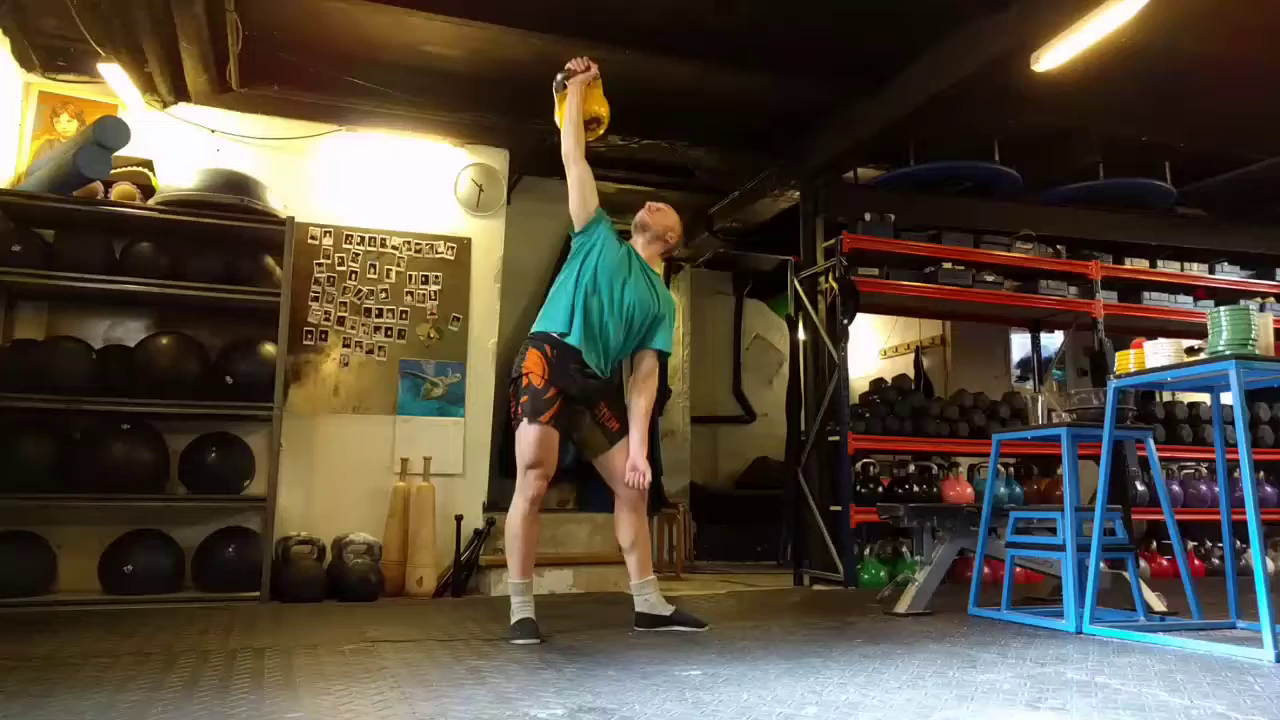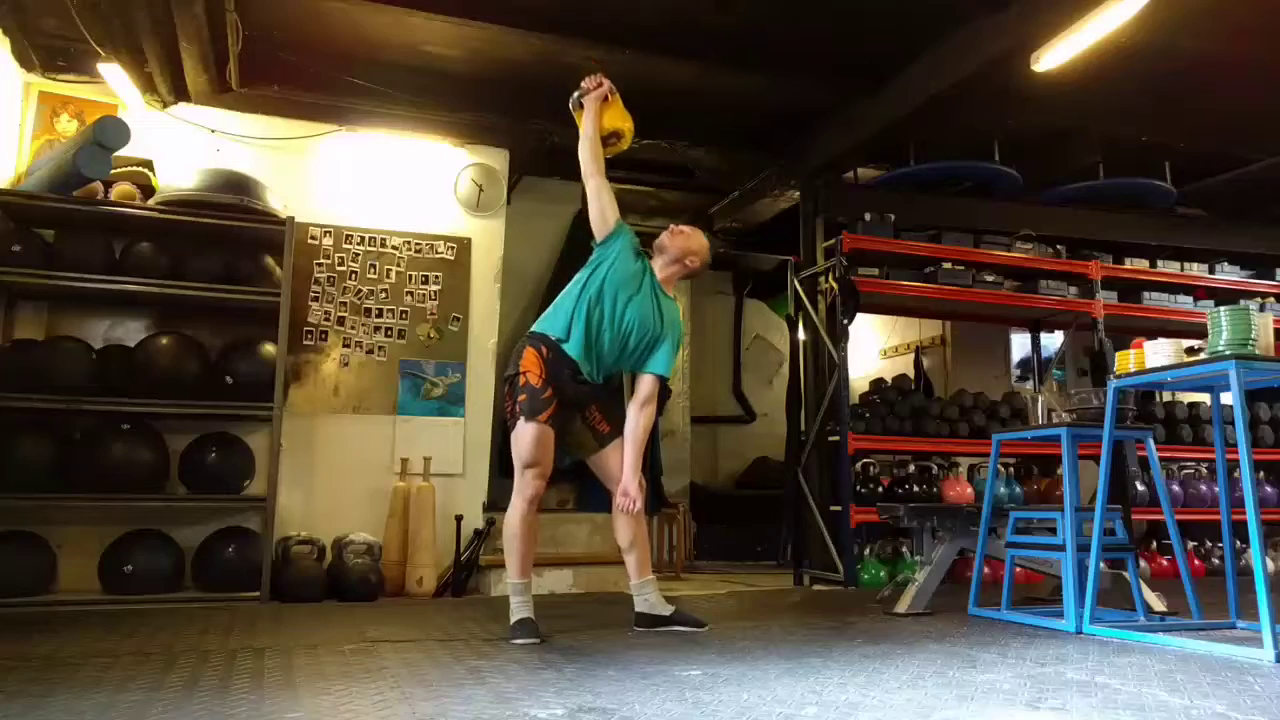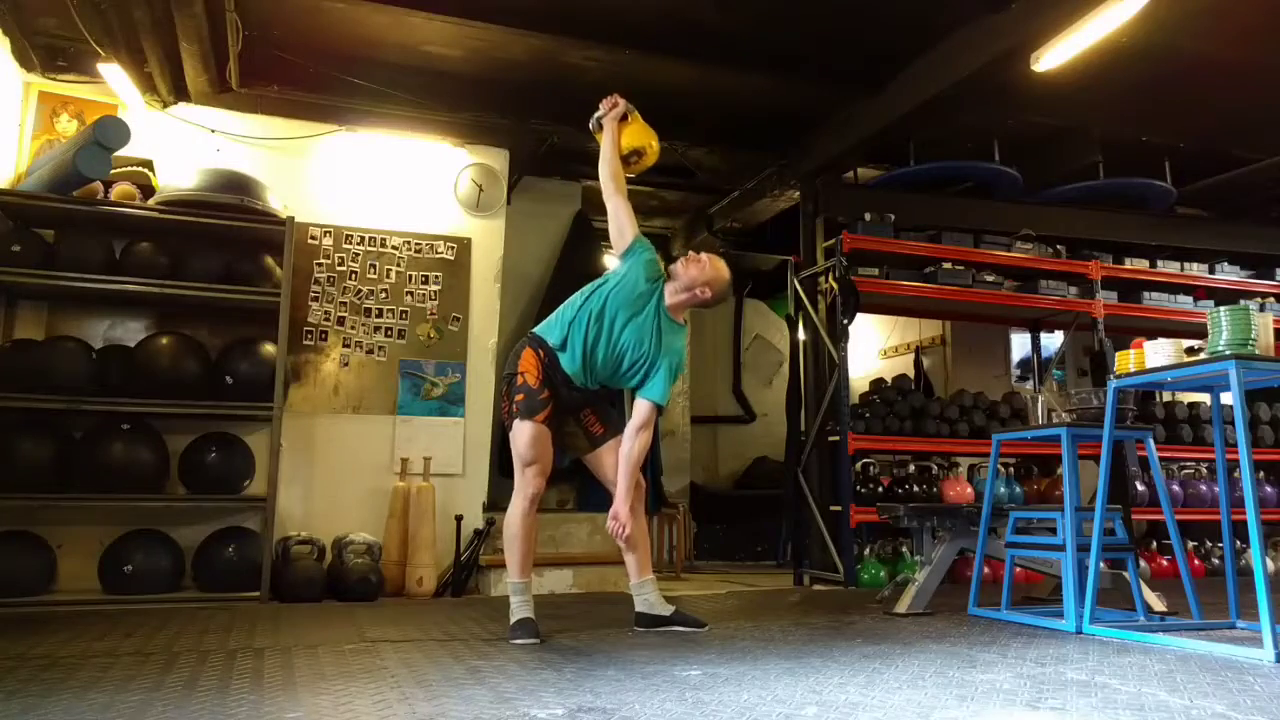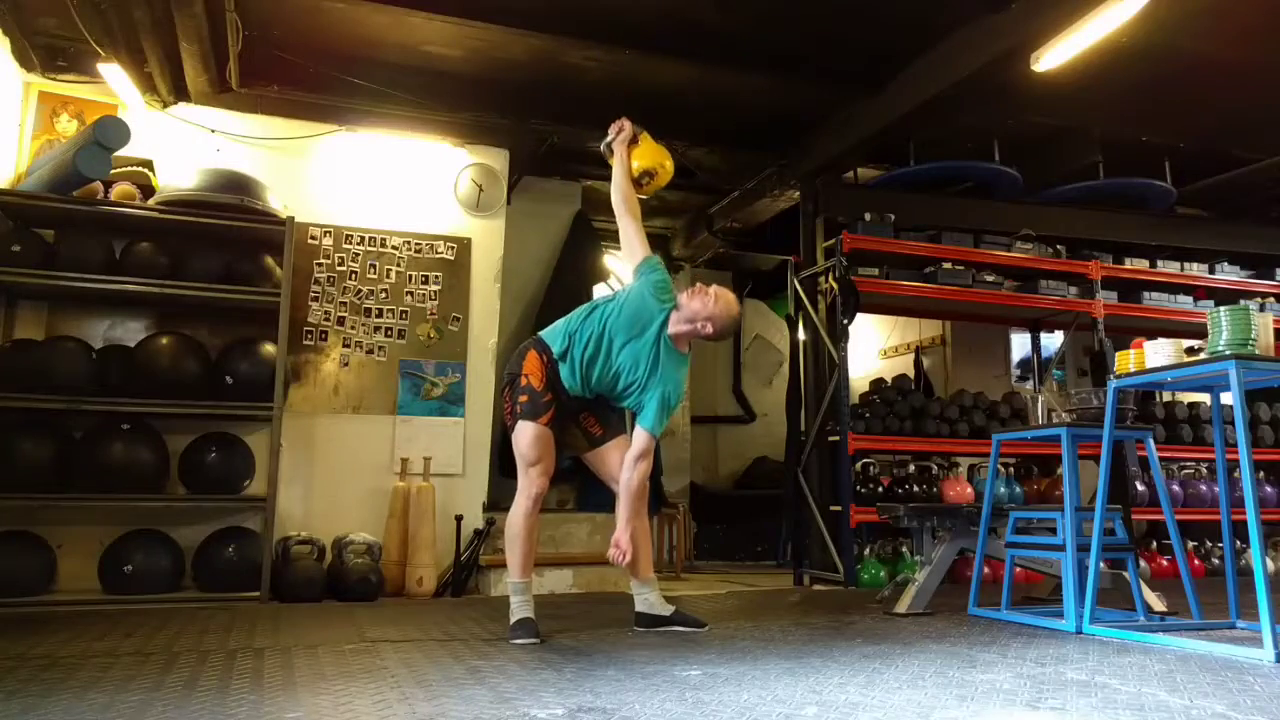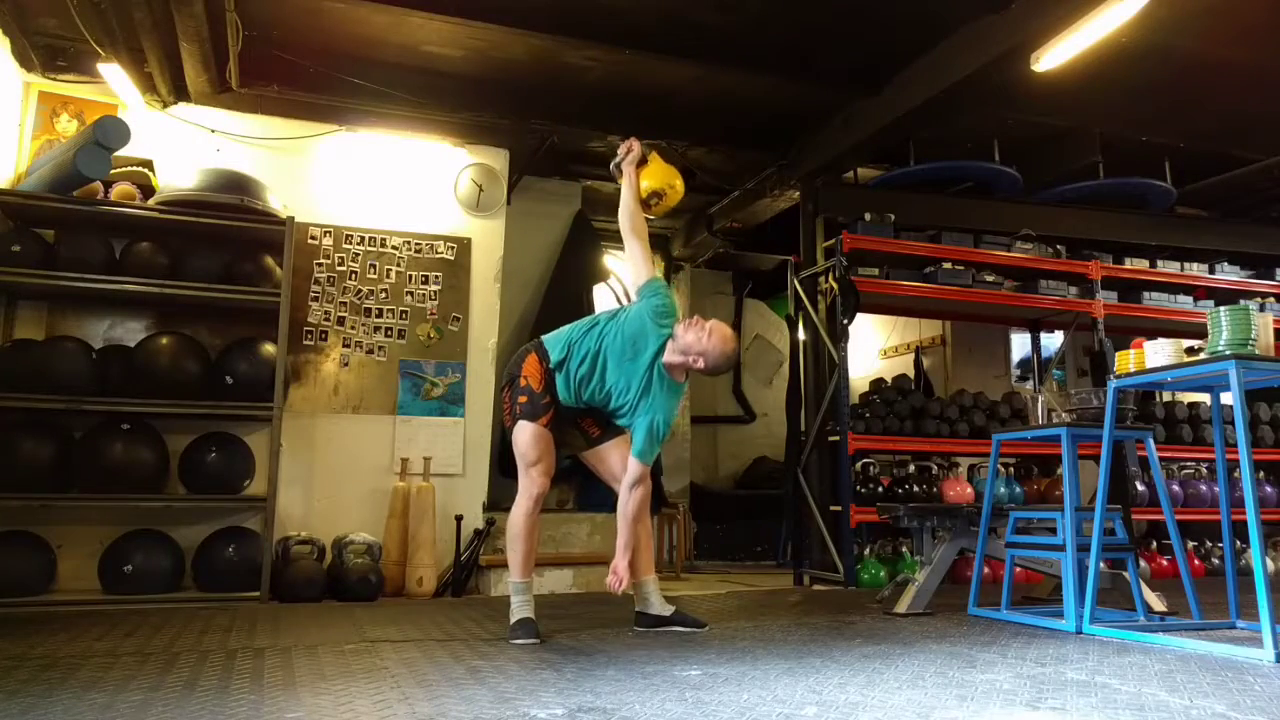
dt=0.3s
person 1, frame 1
left shoulder: (661, 303)
right shoulder: (601, 239)
left elbow: (644, 379)
right elbow: (573, 159)
left wrist: (639, 448)
right wrist: (577, 88)
left hip: (597, 382)
right hip: (548, 360)
left knee: (632, 487)
right knee: (533, 485)
left ankle: (649, 605)
right ankle: (521, 610)
person 1, frame 2
left shoulder: (669, 324)
right shoulder: (621, 251)
left elbow: (643, 401)
right elbow: (593, 173)
left wrist: (632, 469)
right wrist: (593, 106)
left hip: (591, 385)
right hip: (543, 361)
left knee: (630, 491)
right knee: (531, 485)
left ankle: (649, 604)
right ankle: (520, 610)
person 1, frame 3
left shoulder: (671, 350)
right shoulder: (644, 269)
left elbow: (640, 426)
right elbow: (613, 191)
left wrist: (623, 496)
right wrist: (612, 126)
left hip: (585, 392)
right hip: (538, 362)
left knee: (634, 487)
right knee: (531, 484)
left ankle: (649, 604)
right ankle: (520, 610)
person 1, frame 4
left shoulder: (670, 378)
right shoulder: (656, 291)
left elbow: (639, 455)
right elbow: (626, 215)
left wrist: (625, 527)
right wrist: (621, 149)
left hip: (584, 398)
right hip: (541, 366)
left knee: (635, 485)
right knee: (534, 486)
left ankle: (649, 604)
right ankle: (520, 610)
person 1, frame 5
left shoulder: (660, 403)
right shoulder: (660, 314)
left elbow: (634, 484)
right elbow: (634, 237)
left wrist: (623, 556)
right wrist: (630, 171)
left hip: (582, 402)
right hip: (538, 371)
left knee: (633, 481)
right knee: (535, 486)
left ankle: (650, 604)
right ankle: (520, 610)
